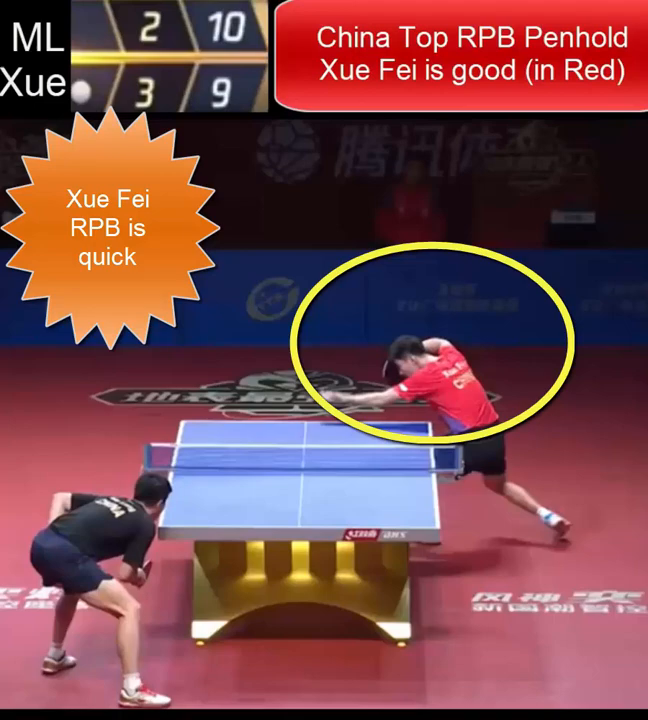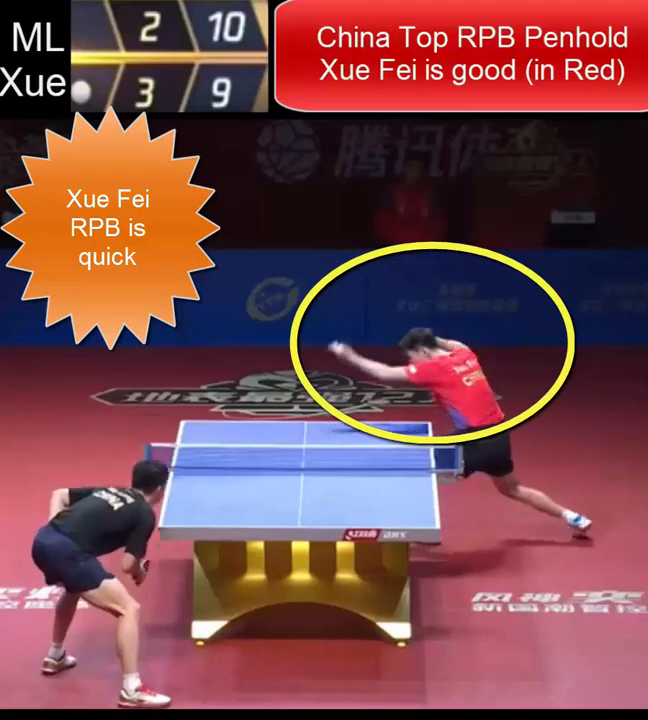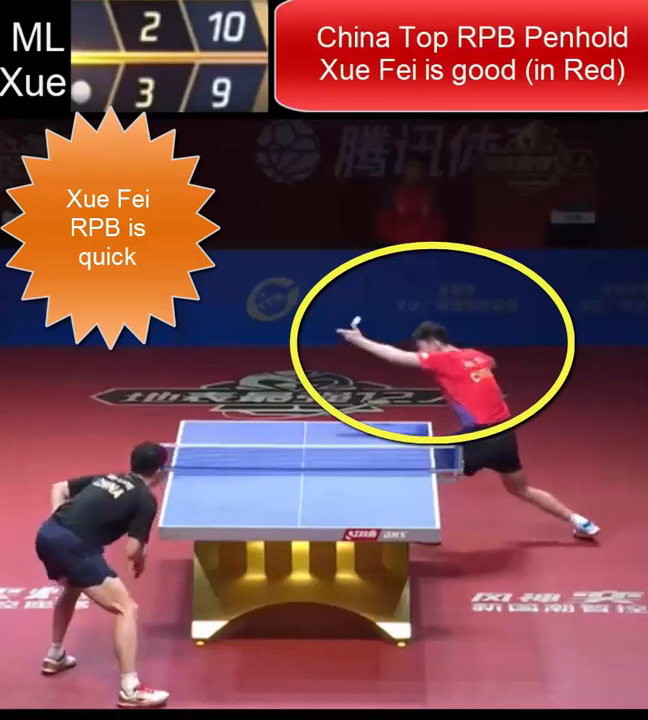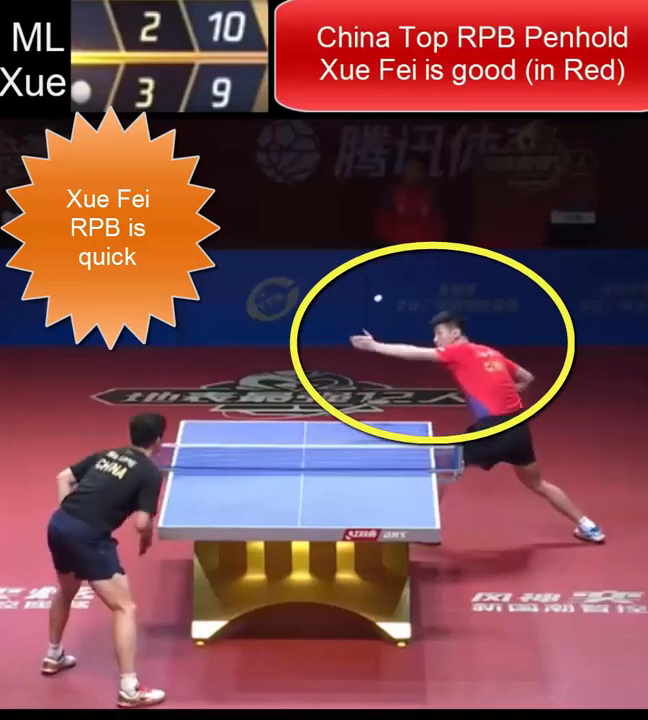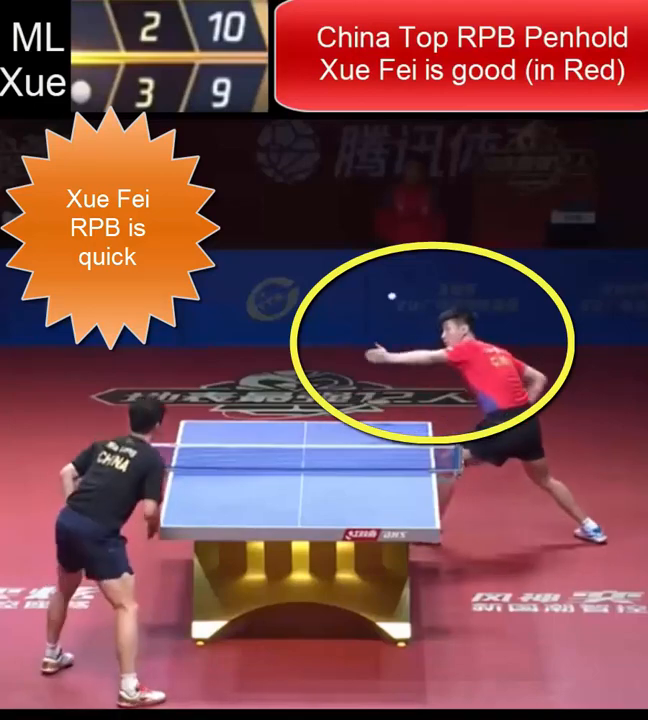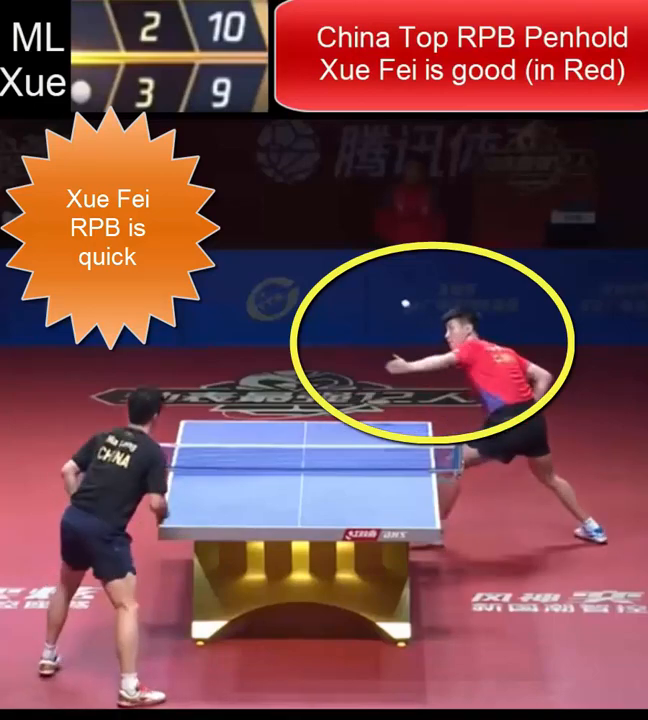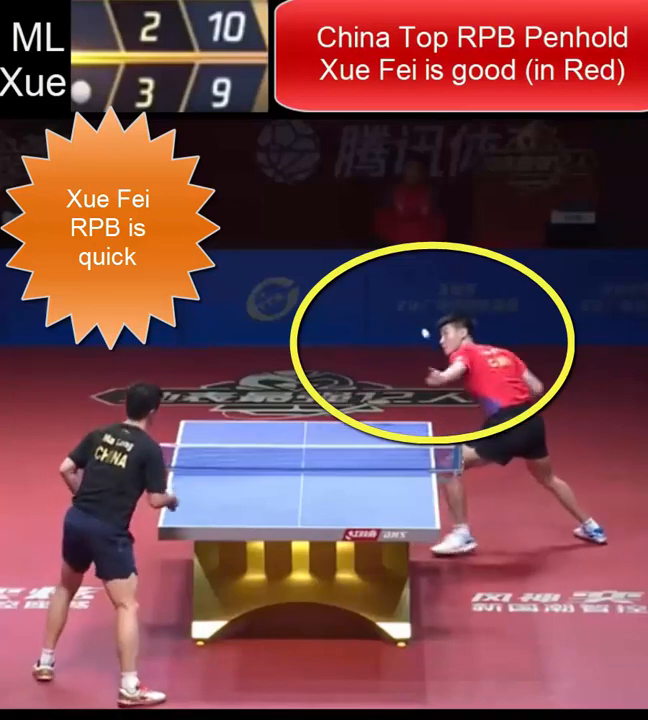
dt=0.1s
person 1, frame 1
left shoulder: (109, 500)
right shoulder: (145, 525)
left elbow: (60, 498)
right elbow: (125, 574)
right wrist: (140, 577)
left hip: (41, 544)
right hip: (66, 555)
left knee: (73, 590)
right knee: (129, 609)
left ankle: (55, 657)
right ankle: (132, 690)
person 1, frame 2
left shoulder: (107, 491)
right shoulder: (145, 514)
left elbow: (59, 494)
right elbow: (127, 565)
right wrist: (140, 572)
left hip: (42, 541)
right hip: (67, 552)
left knee: (74, 588)
right knee: (128, 609)
left ankle: (55, 657)
right ankle: (131, 689)
person 1, frame 3
left shoulder: (105, 478)
right shoulder: (145, 499)
left elbow: (58, 489)
right elbow: (132, 549)
right wrist: (140, 563)
left hip: (46, 534)
right hip: (74, 546)
left knee: (70, 588)
right knee: (126, 610)
left ankle: (54, 656)
right ankle: (130, 689)
person 1, frame 4
left shoulder: (107, 455)
right shoulder: (151, 473)
left elbow: (64, 478)
right elbow: (142, 523)
right wrist: (147, 539)
left hip: (58, 524)
right hip: (87, 536)
left knee: (66, 589)
right knee: (125, 608)
left ankle: (54, 657)
right ankle: (130, 689)
person 1, frame 5
left shoulder: (104, 445)
right shoulder: (152, 459)
left elbow: (66, 474)
right elbow: (150, 510)
right wrist: (153, 527)
left hip: (67, 521)
right hip: (99, 534)
left knee: (64, 590)
right knee: (127, 608)
left ankle: (52, 656)
right ankle: (129, 689)
person 1, frame 6
left shoulder: (103, 438)
right shoulder: (153, 452)
left elbow: (68, 470)
right elbow: (156, 503)
right wrist: (163, 513)
left hip: (72, 519)
right hip: (105, 532)
left knee: (65, 589)
right knee: (127, 607)
left ankle: (48, 658)
right ankle: (129, 688)
person 1, frame 7
left shoulder: (98, 435)
right shoulder: (149, 449)
left elbow: (66, 469)
right elbow: (156, 499)
right wrist: (172, 498)
left hip: (75, 520)
right hip: (109, 532)
left knee: (65, 589)
right knee: (128, 607)
left ankle: (45, 662)
right ankle: (129, 687)
person 2, frame 1
left shoulder: (424, 377)
right shoulder: (453, 356)
left elbow: (383, 398)
right elbow: (439, 342)
left wrist: (341, 398)
right wrist: (418, 344)
left hip: (469, 442)
right hip: (494, 437)
right knee: (500, 485)
right ankle: (546, 515)
person 2, frame 2
left shoulder: (434, 369)
right shoulder: (467, 356)
left elbow: (389, 373)
left wrist: (350, 356)
right wrist: (429, 340)
left hip: (474, 441)
right hip: (500, 437)
right knee: (511, 489)
right ankle: (571, 517)
person 2, frame 3
left shoulder: (444, 360)
right shoulder: (476, 356)
left elbow: (400, 356)
right elbow: (489, 364)
left wrist: (361, 340)
left hip: (478, 437)
right hip: (505, 435)
right knee: (521, 490)
right ankle: (581, 523)
person 2, frame 4
left shoulder: (459, 352)
right shoulder: (493, 353)
left elbow: (417, 352)
right elbow: (527, 378)
left wrist: (373, 345)
left hip: (491, 430)
right hip: (518, 427)
right knee: (536, 483)
right ankle: (587, 526)
person 2, frame 5
left shoulder: (467, 349)
right shoulder: (502, 353)
left elbow: (429, 356)
right elbow: (539, 379)
left wrist: (389, 357)
left hip: (499, 424)
right hip: (527, 422)
right knee: (544, 479)
right ankle: (589, 527)
person 2, frame 6
left shoulder: (472, 349)
right shoulder: (505, 352)
left elbow: (442, 361)
right elbow: (544, 377)
left wrist: (408, 367)
left hip: (505, 420)
right hip: (533, 419)
right knee: (549, 477)
right ankle: (590, 527)
person 2, frame 7
left shoulder: (462, 353)
right shoulder: (504, 353)
left elbow: (454, 372)
right elbow: (537, 387)
left wrist: (441, 378)
left hip: (504, 424)
right hip: (531, 421)
right knee: (547, 478)
left ankle: (462, 534)
right ankle: (591, 528)
